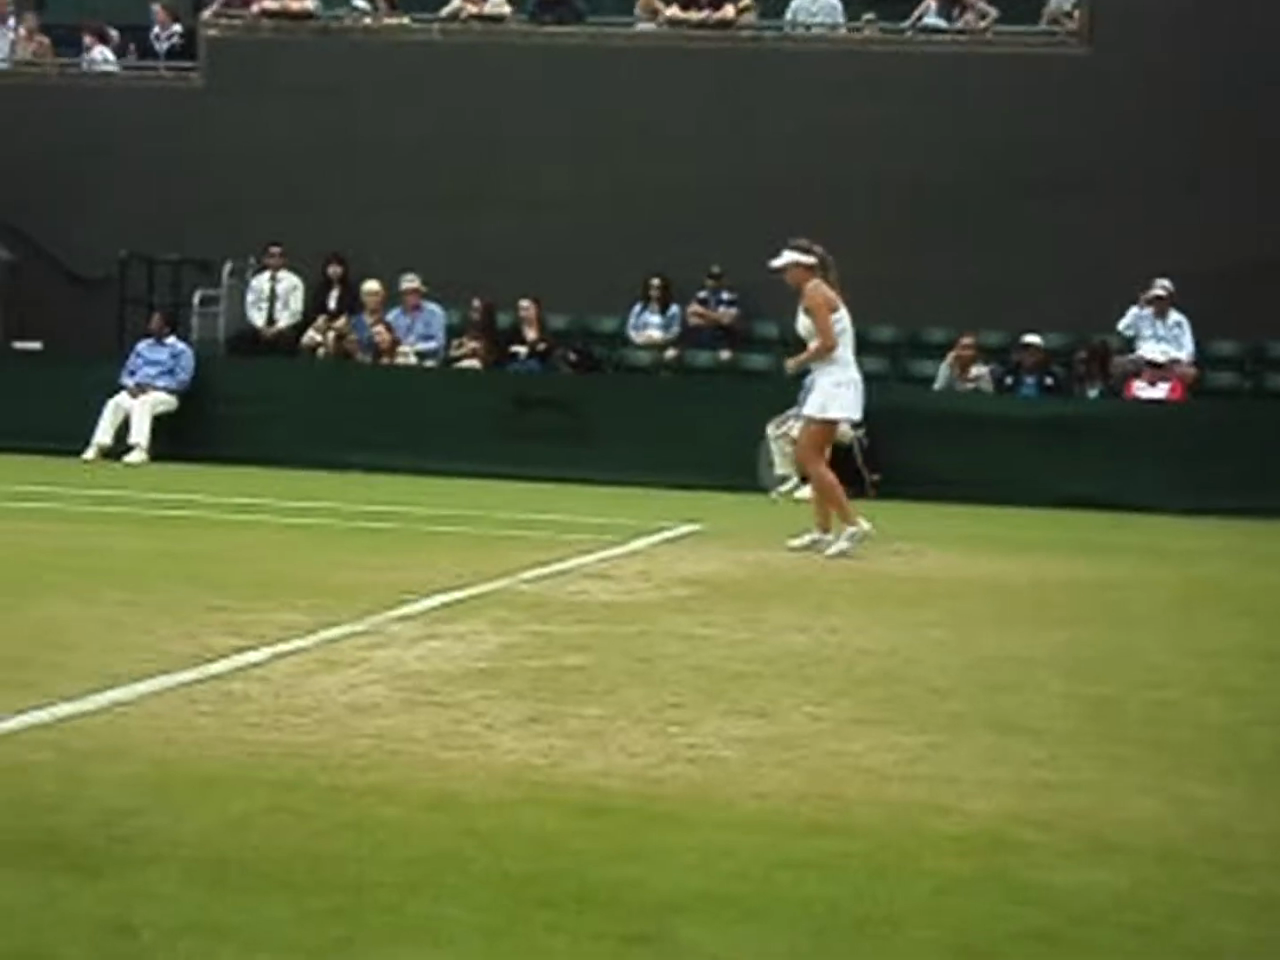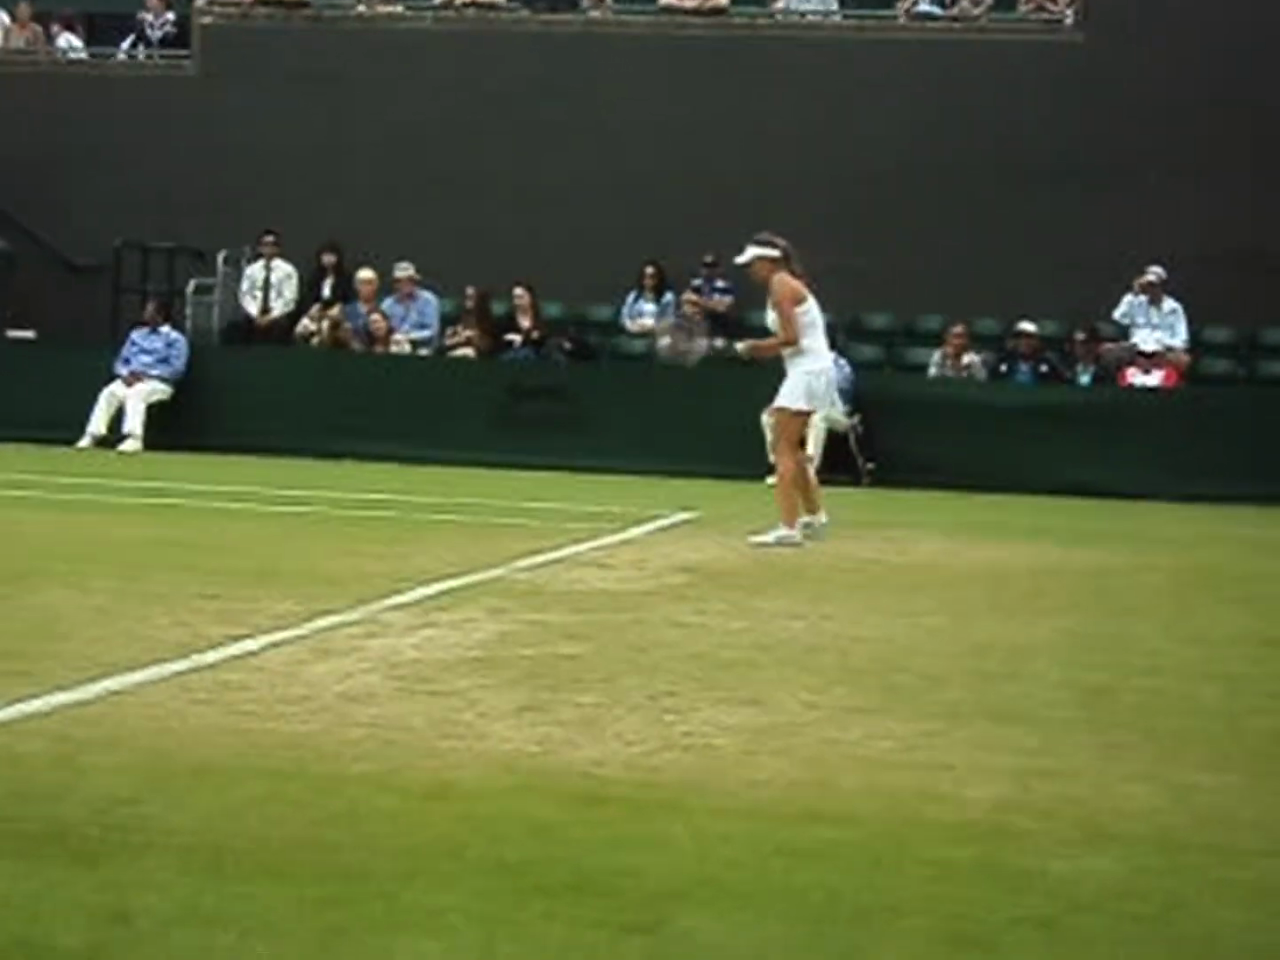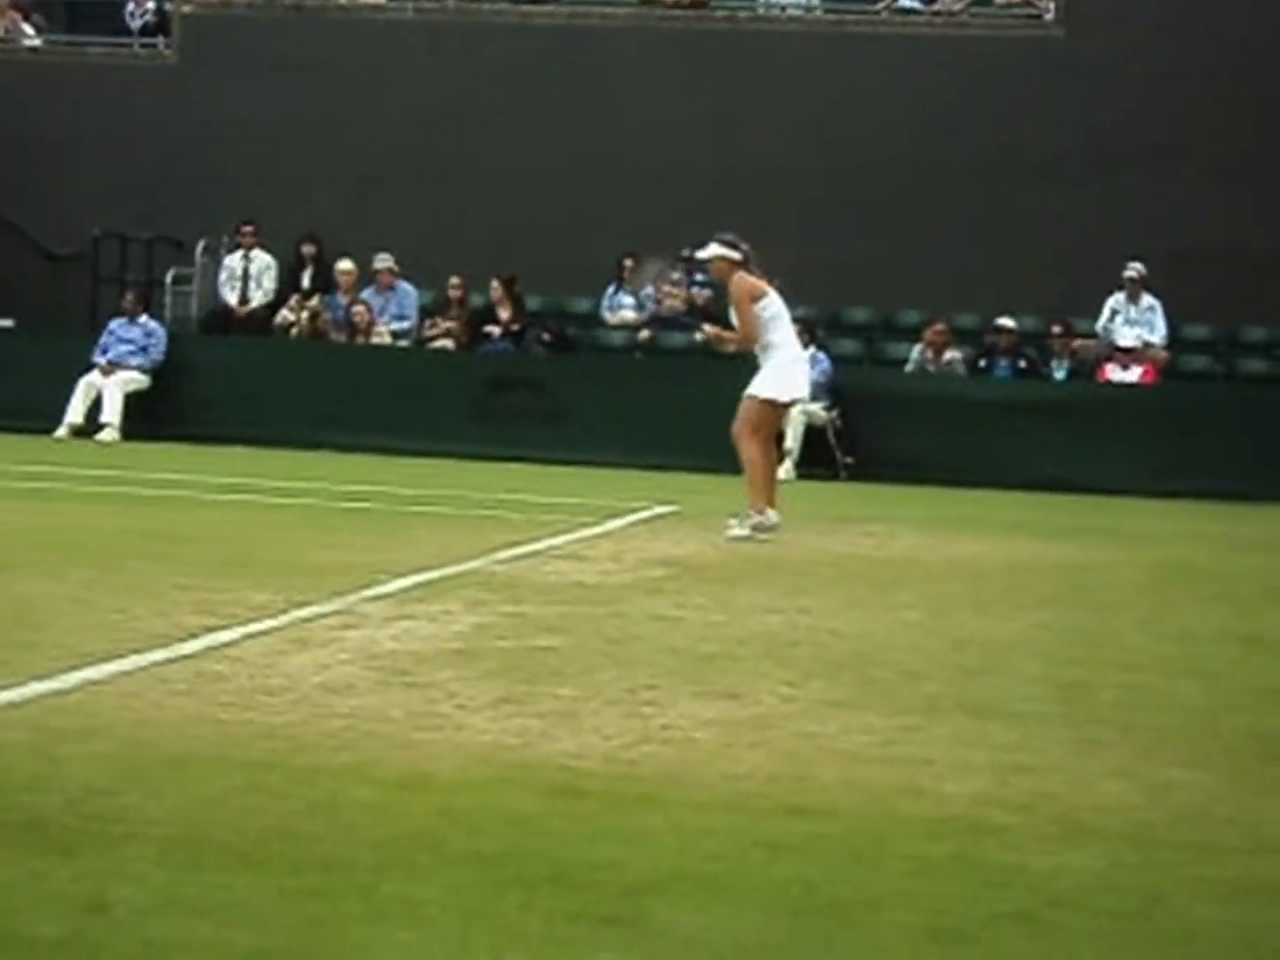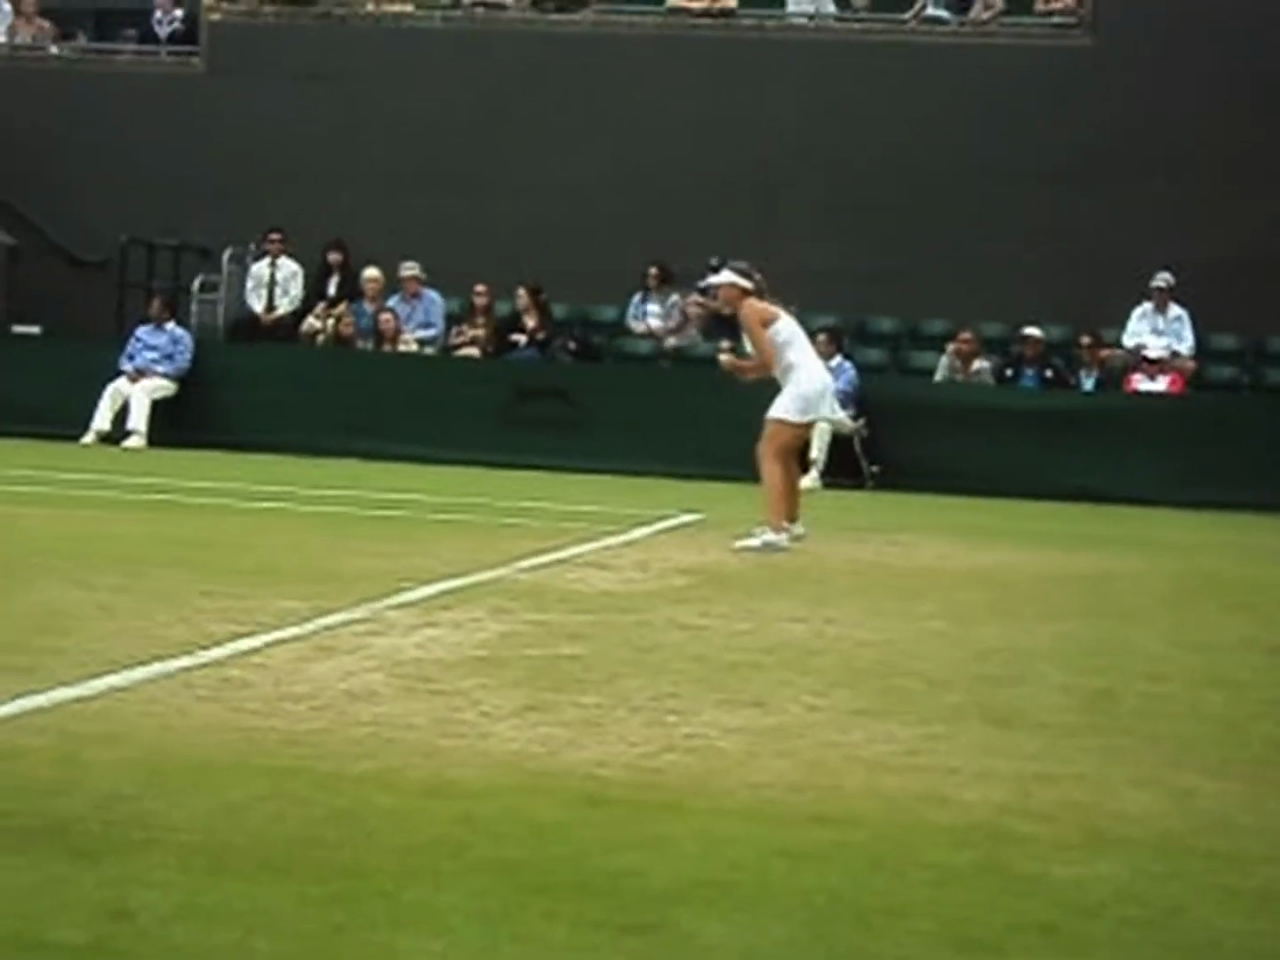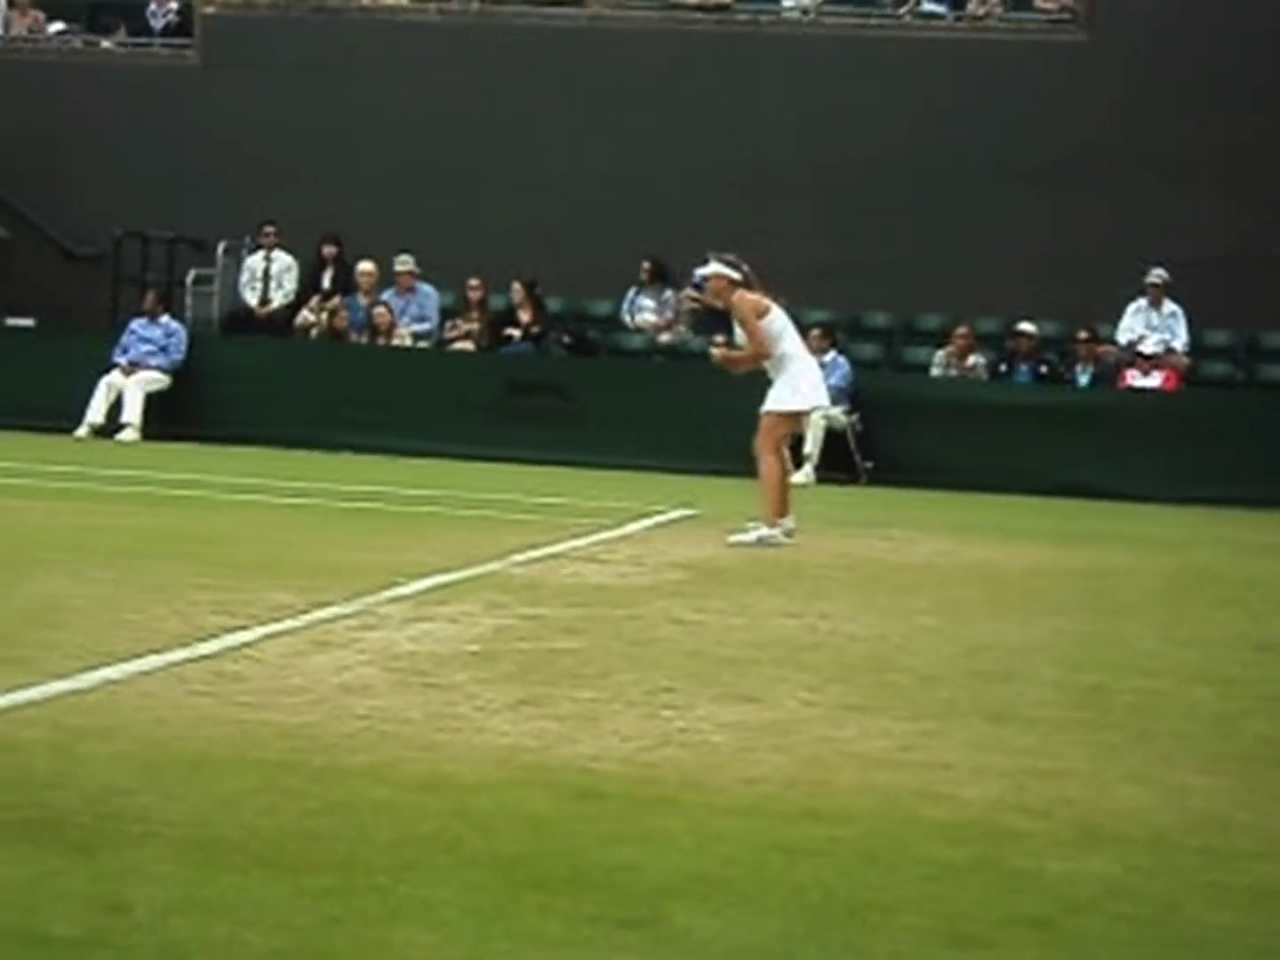
dt=0.4s
person 1, frame 1
left shoulder: (813, 293)
right shoulder: (820, 293)
left elbow: (829, 343)
right elbow: (833, 343)
left wrist: (798, 362)
left hip: (835, 383)
right hip: (834, 383)
left knee: (807, 457)
right knee: (812, 457)
left ankle: (854, 523)
right ankle: (825, 531)
person 1, frame 2
left shoulder: (780, 285)
right shoulder: (787, 284)
left elbow: (792, 337)
left wrist: (758, 346)
right wrist: (763, 348)
left hip: (807, 373)
right hip: (810, 372)
left knee: (783, 448)
right knee: (789, 447)
left ankle: (789, 529)
right ankle: (814, 515)
person 1, frame 3
left shoulder: (737, 285)
right shoulder: (749, 284)
left elbow: (752, 336)
left wrist: (719, 336)
right wrist: (729, 341)
left hip: (781, 366)
right hip: (786, 365)
left knee: (743, 432)
right knee: (762, 438)
left ankle: (760, 512)
right ankle: (767, 511)
person 1, frame 4
left shoulder: (750, 312)
right shoulder: (758, 310)
left elbow: (769, 360)
left wrist: (740, 365)
right wrist: (745, 370)
left hip: (804, 386)
right hip: (812, 385)
left knee: (768, 454)
right knee: (786, 453)
left ankle: (776, 532)
right ankle: (789, 523)
person 1, frame 5
left shoulder: (741, 302)
right shoulder: (745, 302)
left elbow: (763, 350)
left wrist: (731, 356)
right wrist: (735, 360)
left hip: (795, 378)
right hip: (795, 377)
left knee: (765, 447)
right knee: (772, 447)
left ankle: (769, 527)
right ankle: (782, 518)
